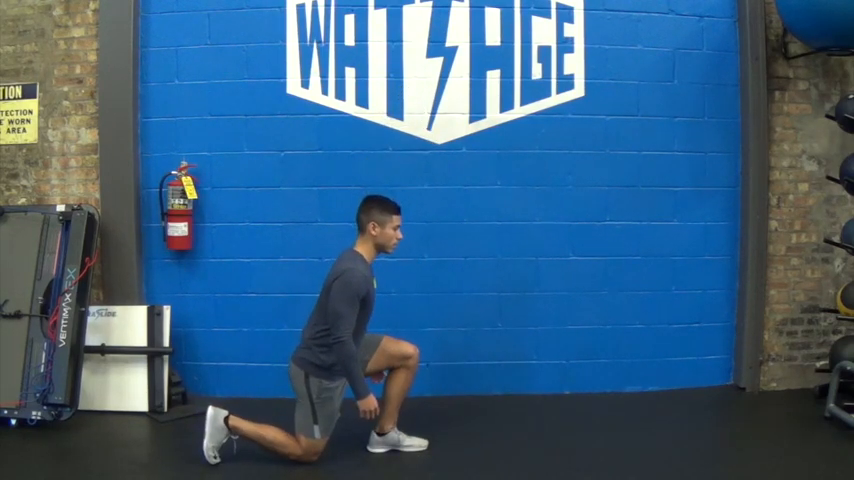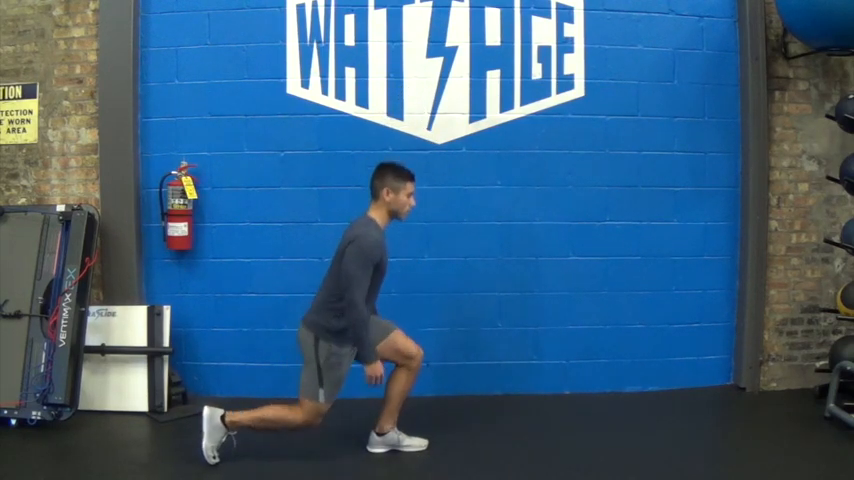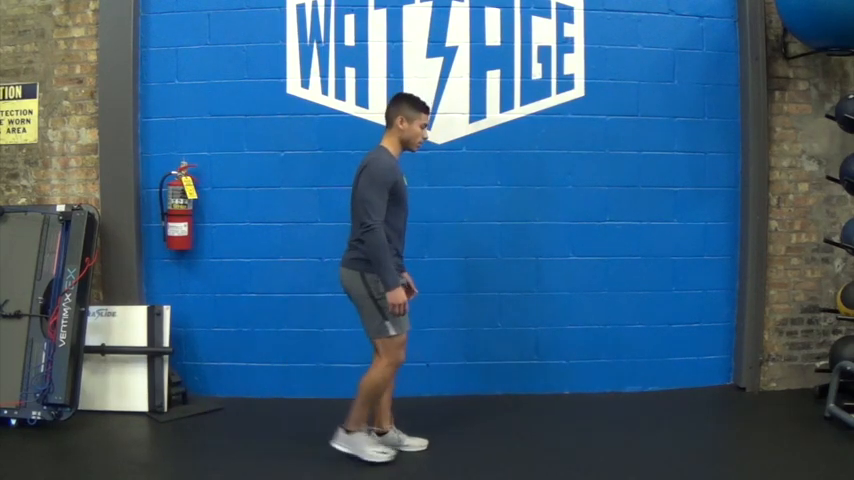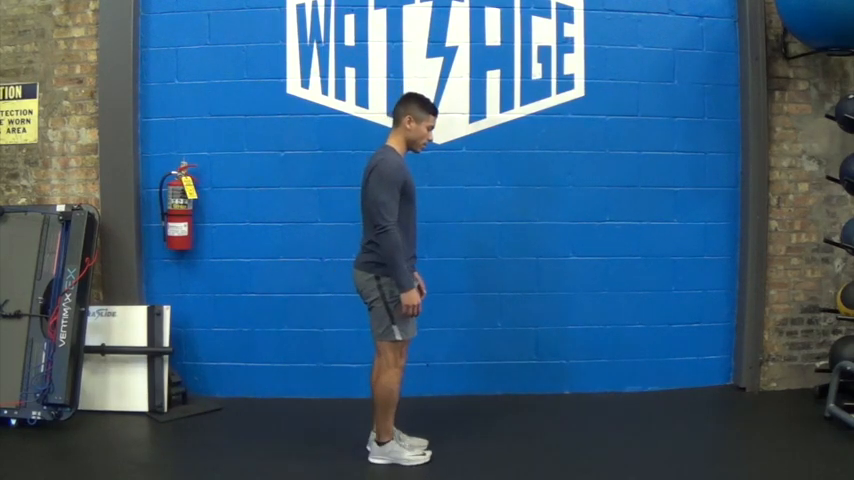
dt=0.4s
person 1, frame 1
left shoulder: (358, 263)
right shoulder: (353, 275)
right elbow: (340, 340)
left wrist: (367, 365)
right wrist: (362, 393)
left hip: (334, 354)
right hip: (320, 366)
left knee: (409, 355)
right knee: (307, 452)
left ankle: (385, 433)
right ankle: (227, 422)
person 1, frame 2
left shoulder: (370, 230)
right shoulder: (366, 239)
right elbow: (353, 302)
left wrist: (372, 329)
right wrist: (370, 358)
left hip: (350, 323)
right hip: (330, 333)
left knee: (411, 355)
right knee: (308, 416)
left ankle: (384, 433)
right ankle: (226, 421)
person 1, frame 3
left shoulder: (388, 164)
right shoulder: (379, 165)
right elbow: (370, 229)
left wrist: (400, 272)
right wrist: (391, 284)
left hip: (379, 271)
right hip: (368, 273)
left knee: (389, 352)
right knee: (391, 354)
left ankle: (384, 431)
right ankle: (351, 432)
person 1, frame 4
left shoulder: (391, 162)
right shoulder: (388, 166)
right elbow: (386, 231)
left wrist: (410, 273)
right wrist: (405, 286)
left hip: (387, 273)
right hip: (384, 277)
left knee: (389, 356)
right knee: (392, 359)
left ankle: (386, 433)
right ankle: (384, 444)
